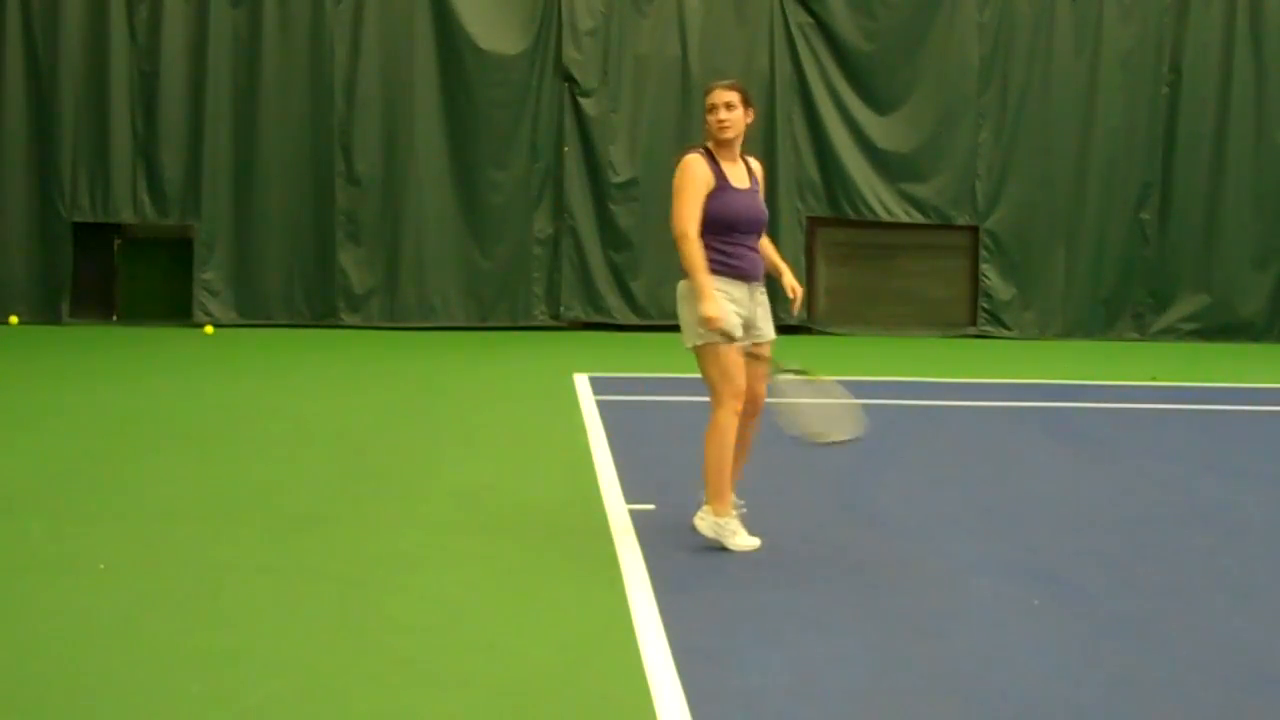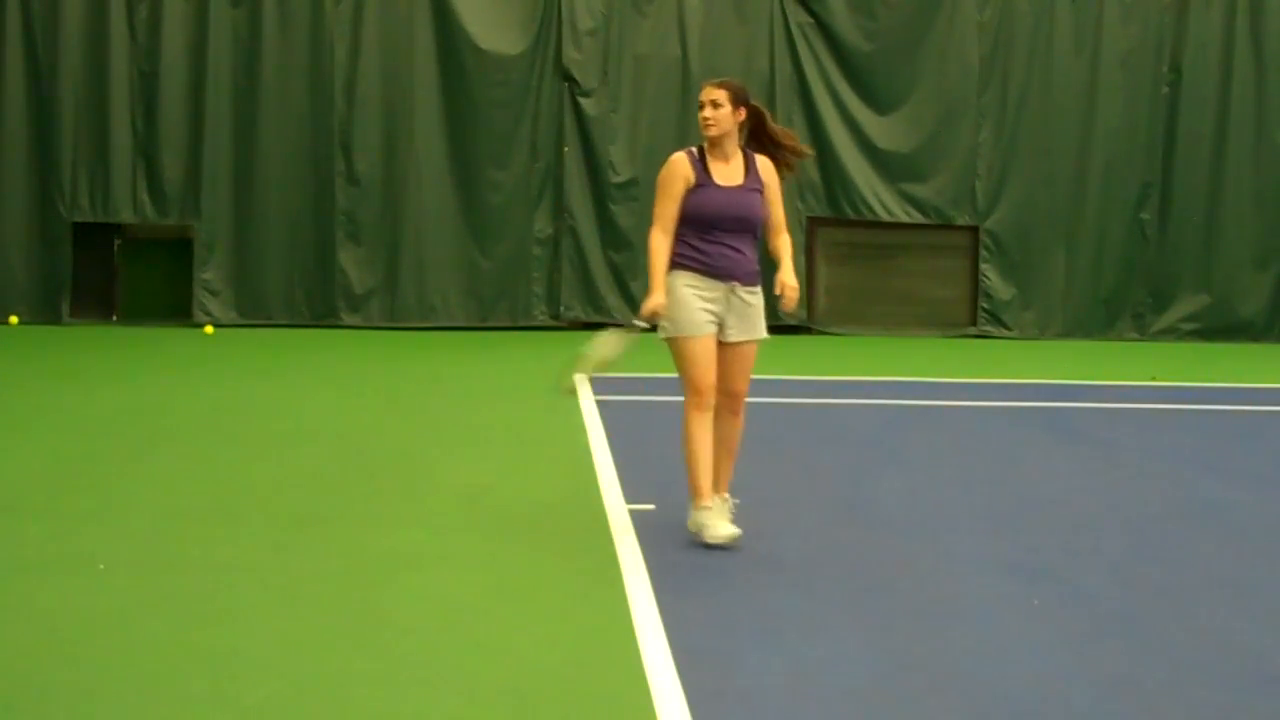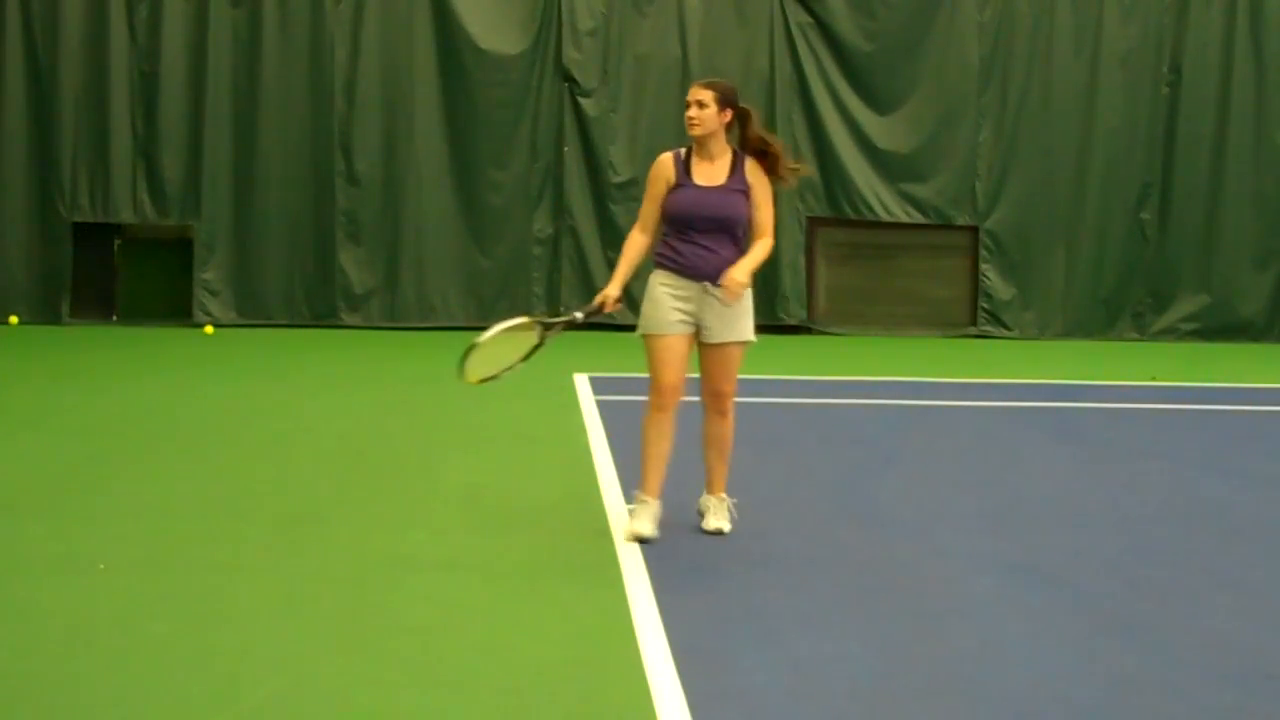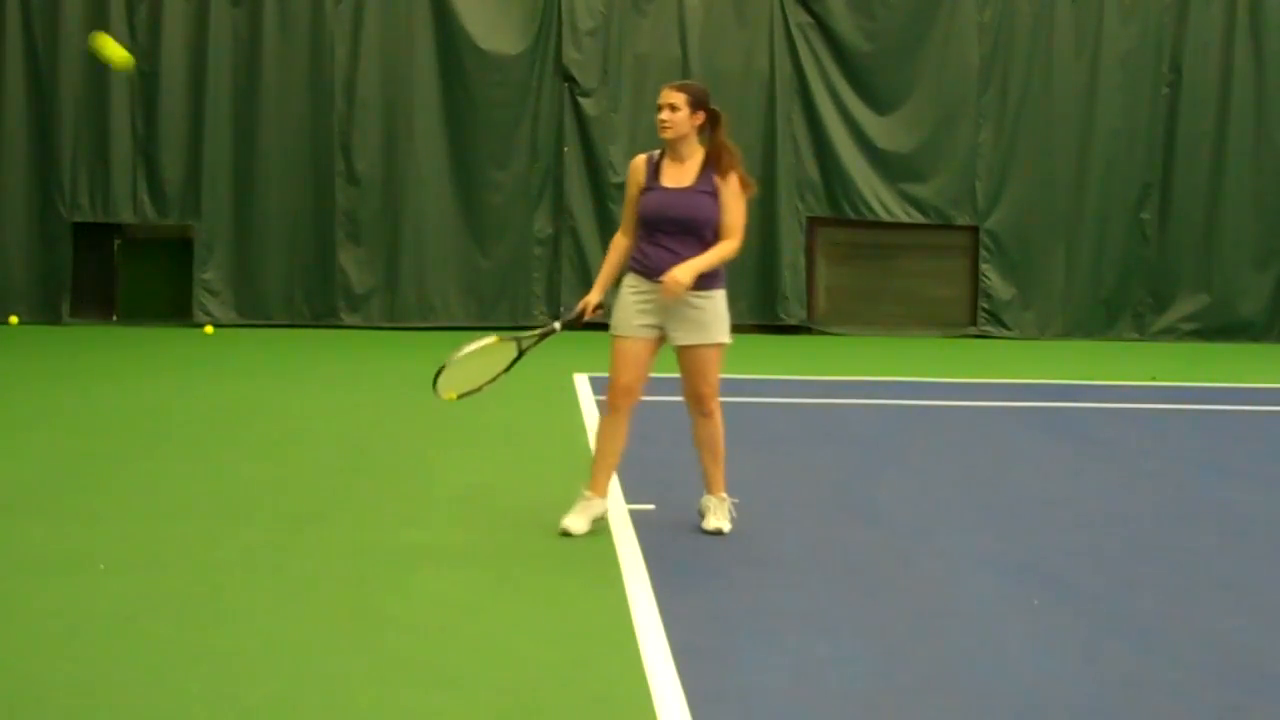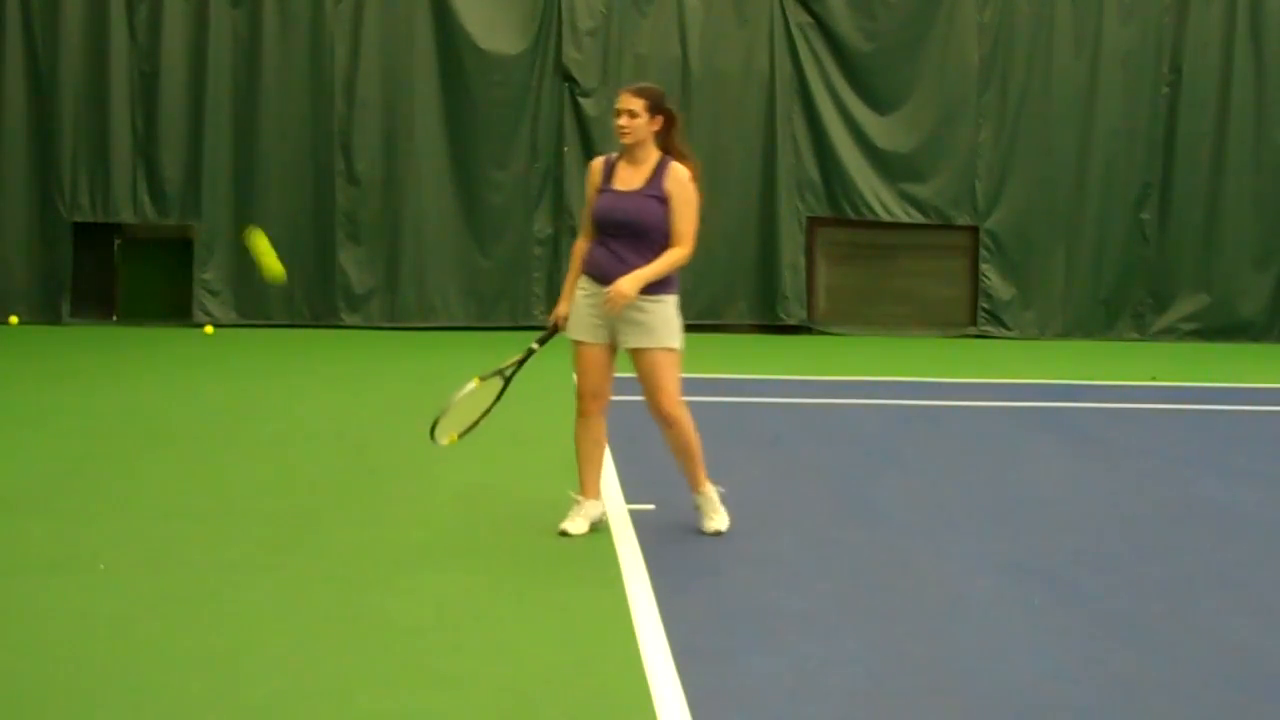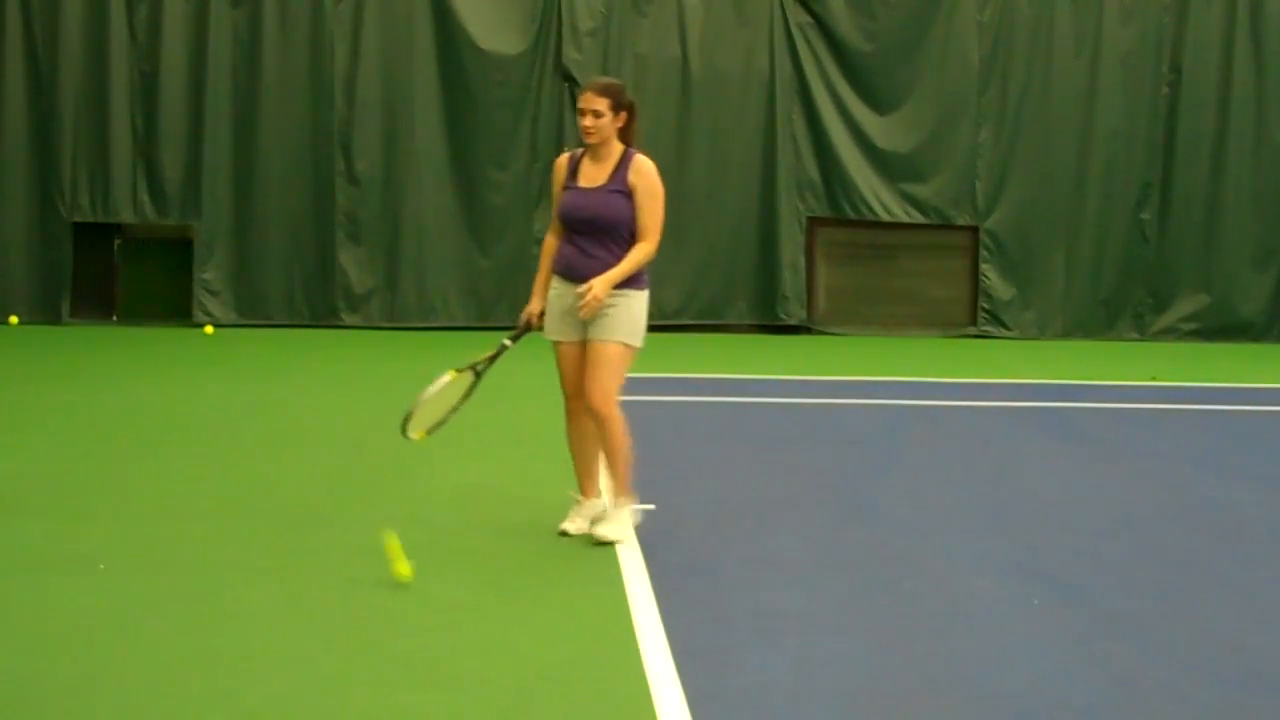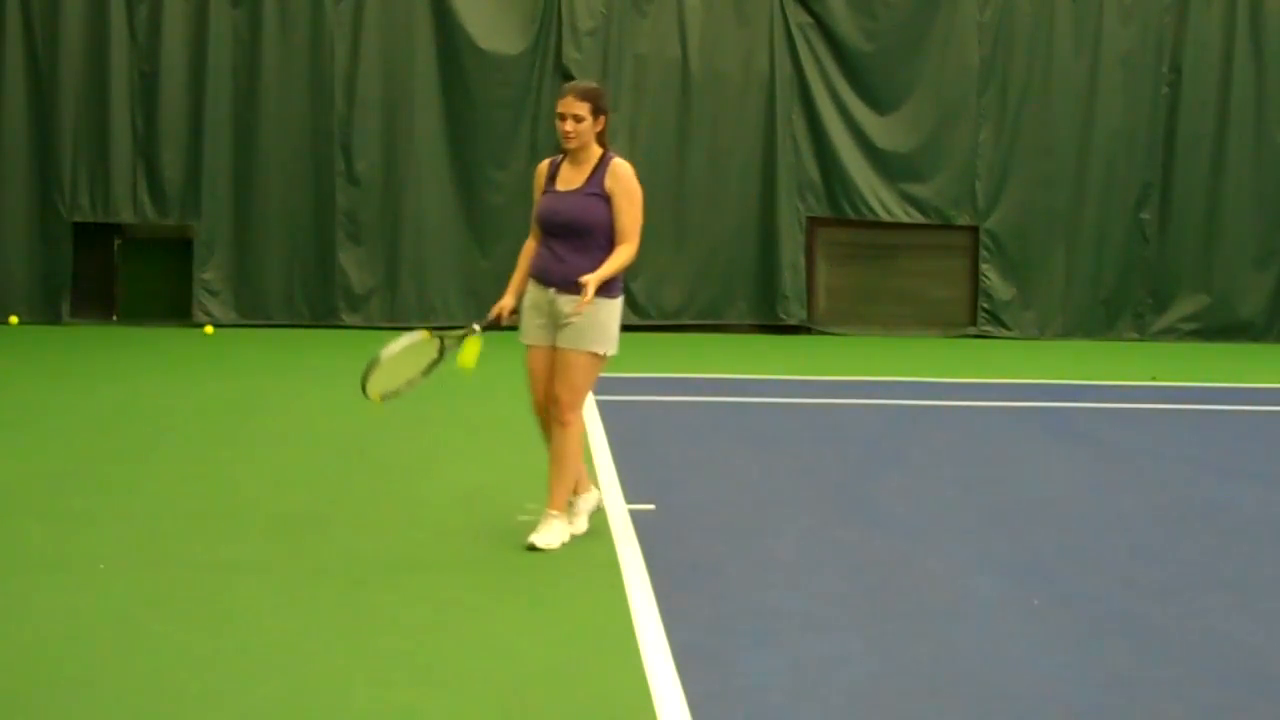
dt=0.2s
person 1, frame 1
left shoulder: (753, 168)
right shoulder: (694, 165)
right elbow: (685, 234)
left wrist: (784, 272)
right wrist: (707, 296)
left hip: (751, 294)
right hip: (713, 294)
left knee: (752, 401)
right knee: (729, 401)
left ankle: (722, 490)
right ankle: (717, 513)
person 1, frame 2
left shoulder: (764, 167)
right shoulder: (682, 163)
left elbow: (778, 231)
right elbow: (661, 231)
left wrist: (786, 268)
right wrist: (656, 289)
left hip: (745, 293)
right hip: (692, 288)
left knee: (733, 400)
right knee: (701, 397)
left ankle: (719, 494)
right ankle: (703, 507)
person 1, frame 3
left shoulder: (751, 170)
right shoulder: (668, 164)
left elbow: (764, 237)
right elbow: (644, 230)
left wrist: (744, 269)
right wrist: (616, 282)
left hip: (725, 297)
right hip: (671, 289)
left knee: (720, 400)
right knee: (664, 395)
left ankle: (716, 497)
right ankle: (648, 502)
person 1, frame 4
left shoulder: (722, 171)
right shoulder: (642, 167)
left elbow: (732, 241)
right elbow: (626, 234)
left wrist: (691, 268)
right wrist: (598, 288)
left hip: (700, 298)
right hip: (640, 293)
left knee: (704, 402)
right knee: (620, 396)
left ankle: (716, 497)
right ankle: (594, 497)
person 1, frame 5
left shoulder: (676, 175)
right shoulder: (599, 169)
left elbow: (682, 248)
right elbow: (585, 237)
left wrist: (637, 278)
right wrist: (567, 295)
left hip: (651, 303)
right hip: (593, 297)
left knee: (667, 407)
right knee: (590, 402)
left ankle: (704, 491)
right ankle: (589, 500)
person 1, frame 6
left shoulder: (640, 169)
right shoulder: (565, 165)
left elbow: (648, 242)
left wrist: (607, 280)
right wrist: (538, 293)
left hip: (620, 298)
right hip: (566, 294)
left knee: (601, 403)
right knee: (575, 402)
left ankle: (622, 502)
right ankle: (590, 500)
person 1, frame 7
left shoulder: (618, 172)
right shoulder: (546, 171)
left elbow: (628, 245)
left wrist: (598, 277)
right wrist: (512, 292)
left hip: (591, 305)
right hip: (541, 298)
left knee: (565, 409)
right knee: (544, 408)
left ankle: (558, 514)
right ankle: (585, 491)
